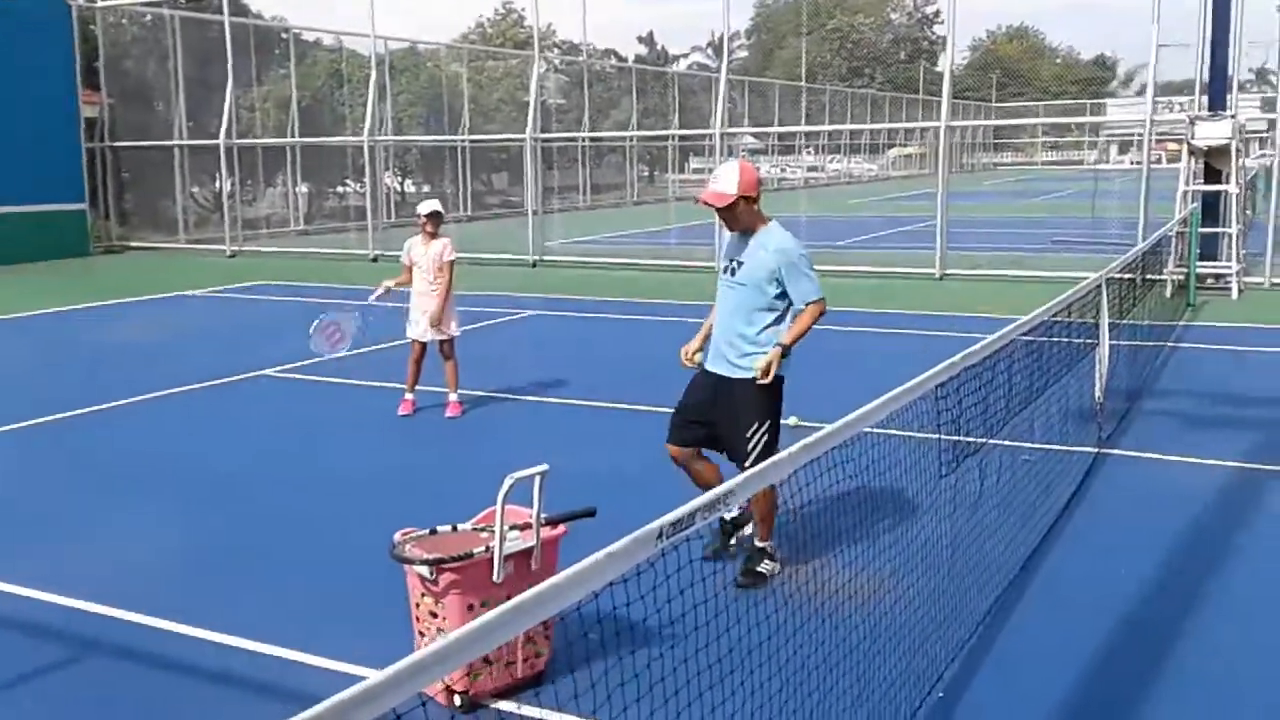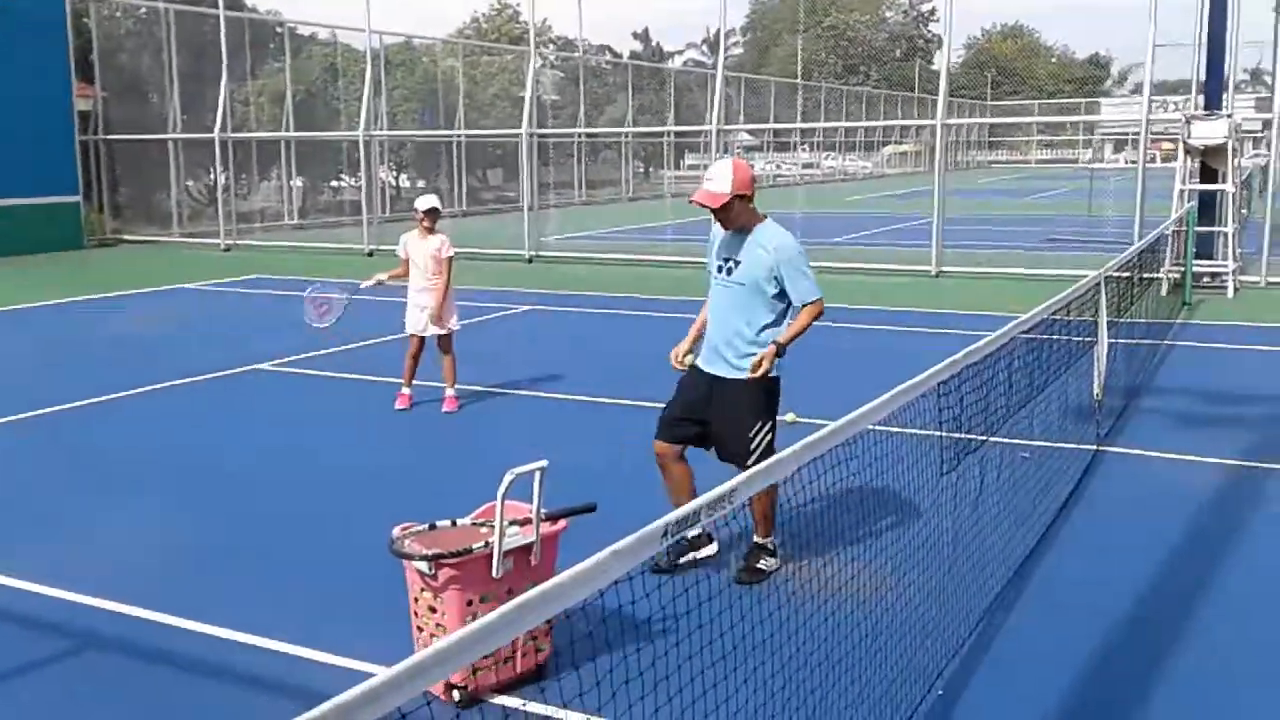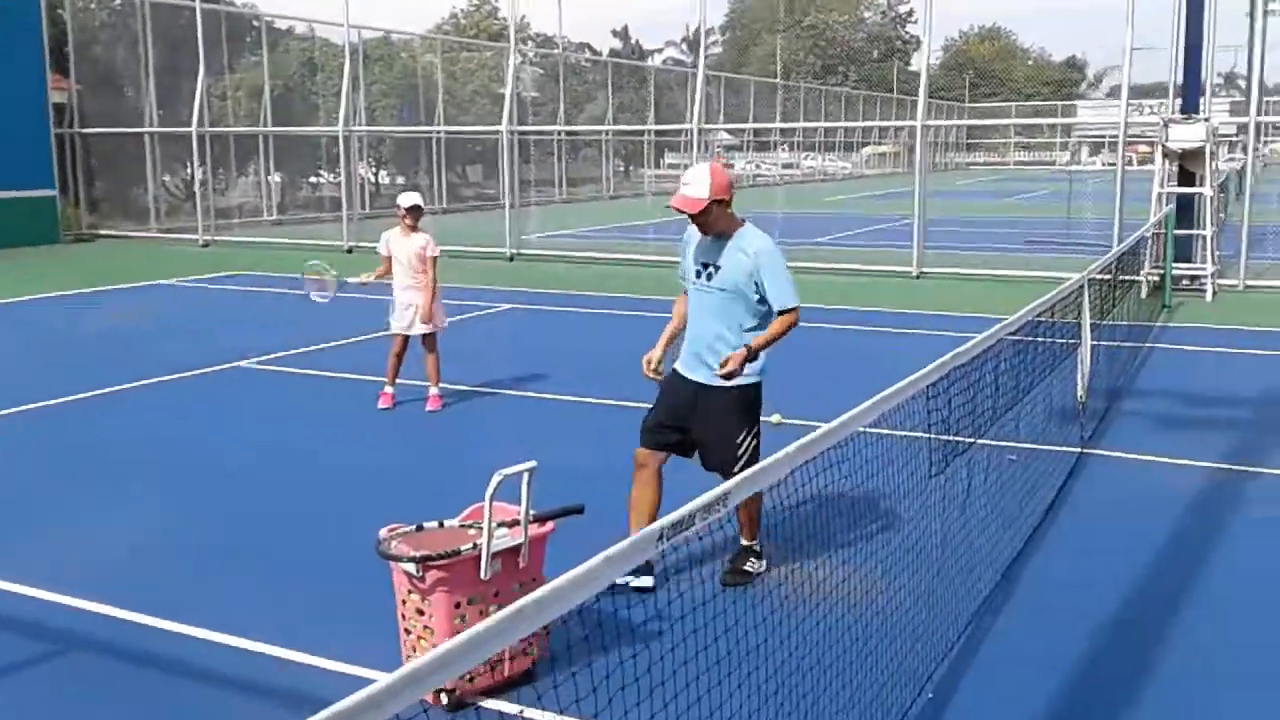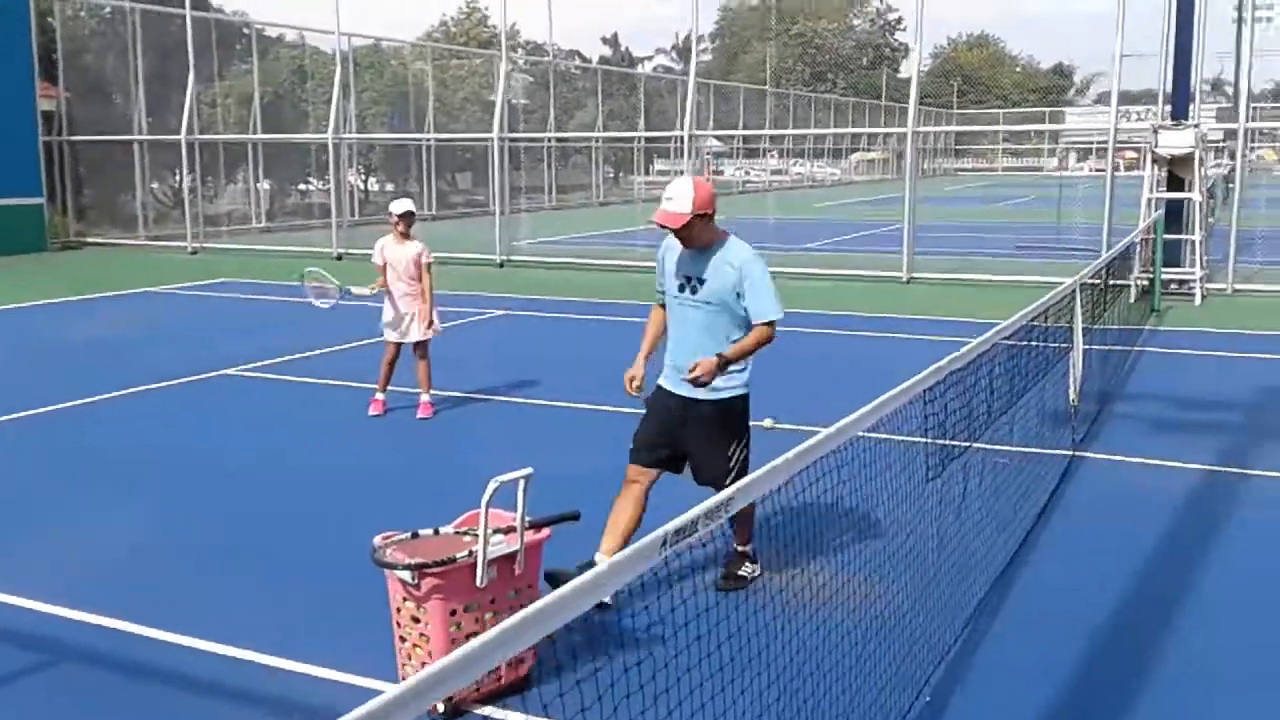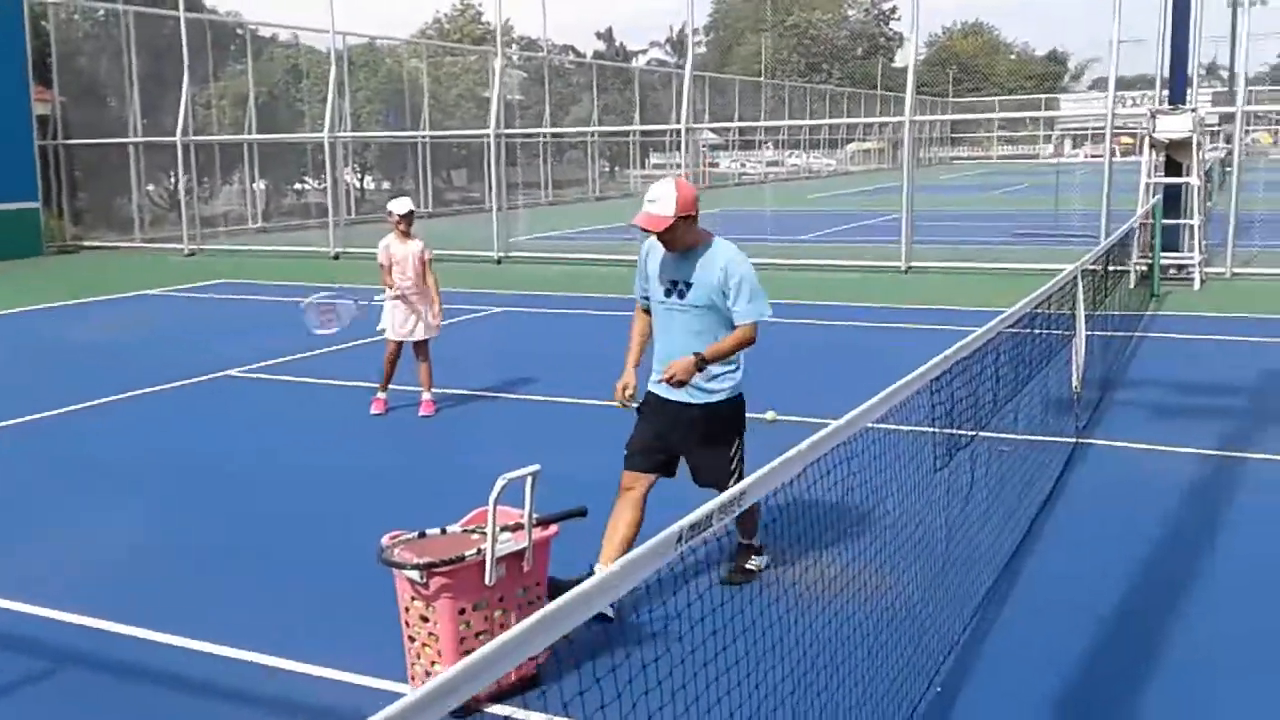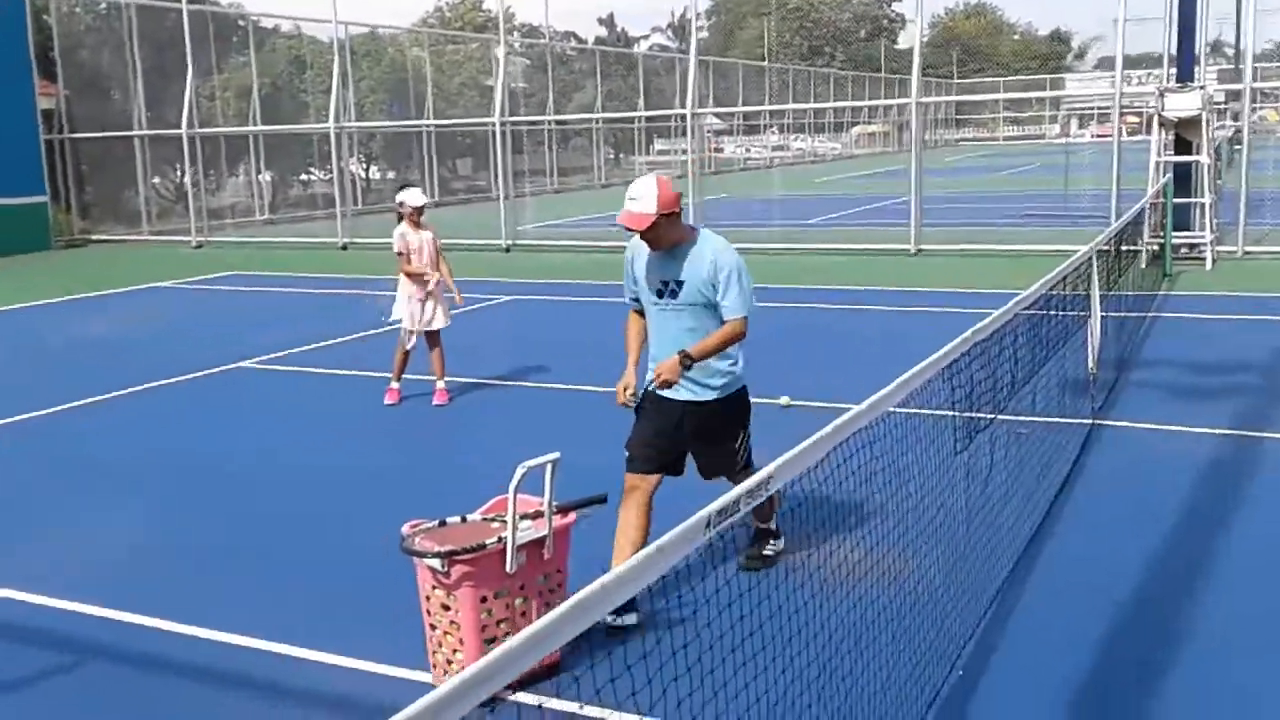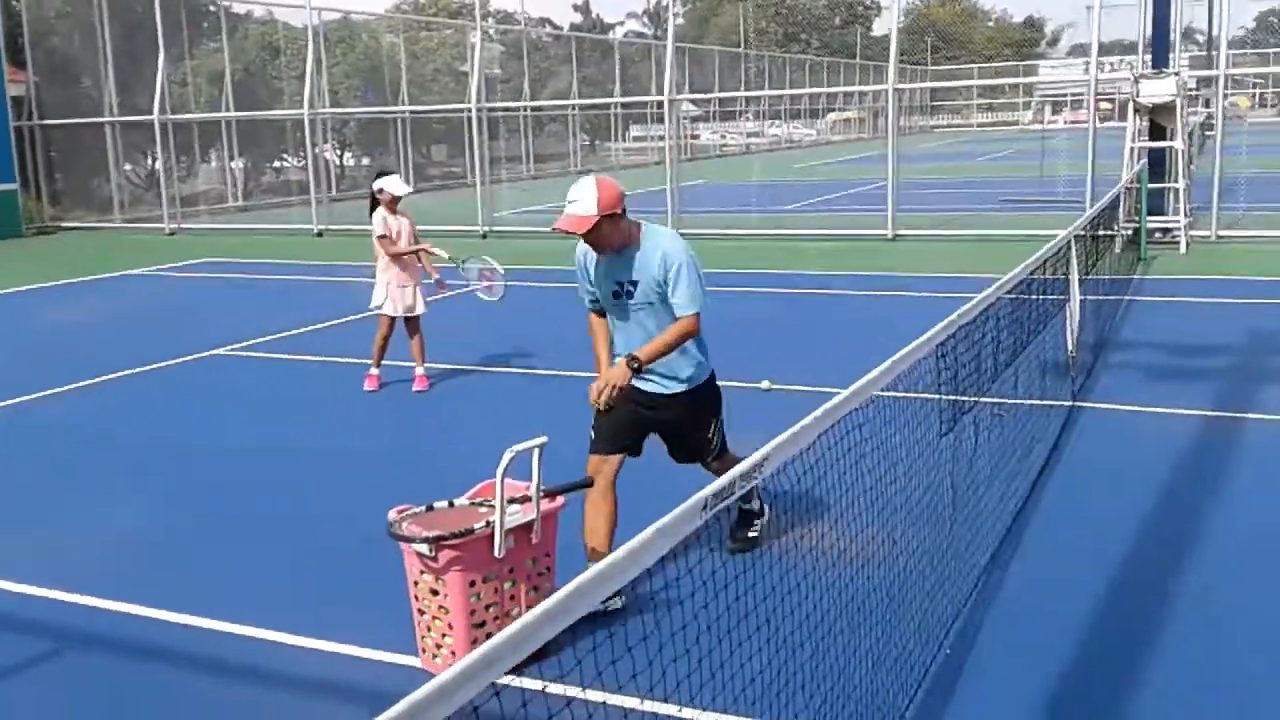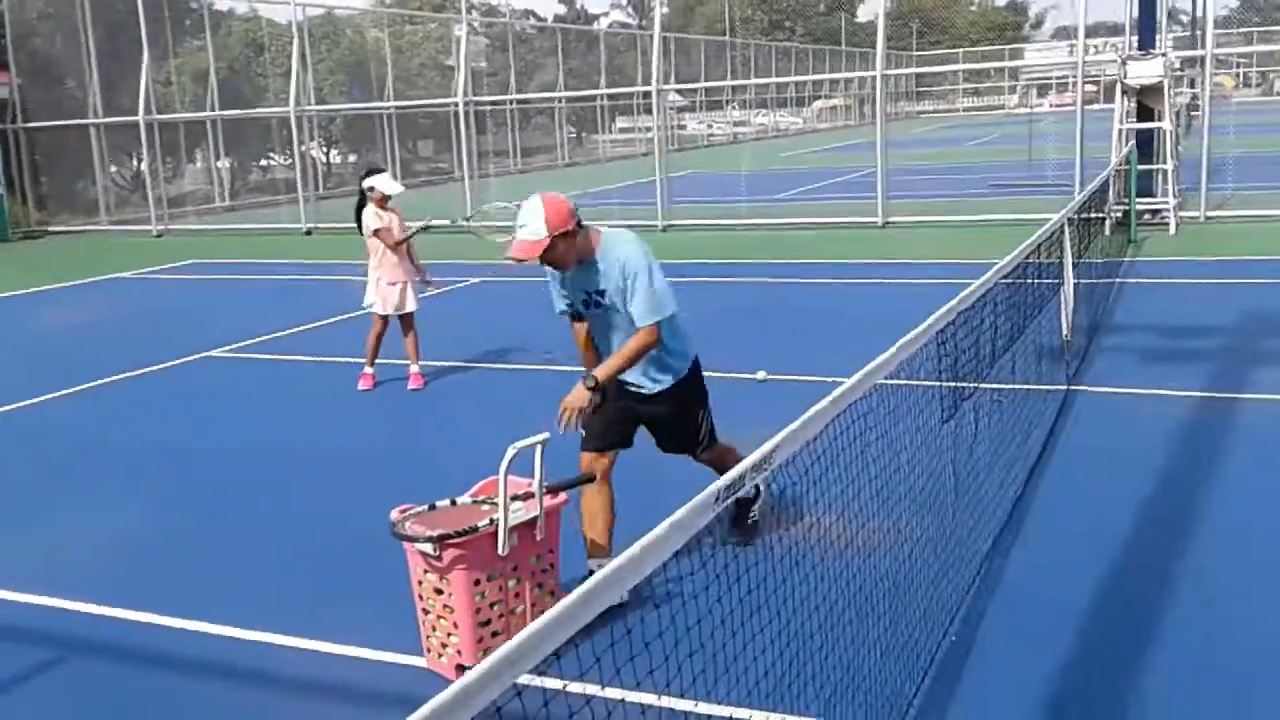
dt=0.1s
person 1, frame 1
left shoulder: (781, 247)
right shoulder: (732, 238)
left elbow: (815, 306)
left wrist: (781, 349)
right wrist: (701, 338)
left hip: (755, 377)
right hip: (715, 369)
left knee: (755, 468)
right knee: (680, 449)
left ankle: (763, 550)
right ankle: (734, 516)
person 1, frame 2
left shoulder: (780, 245)
right shoulder: (719, 235)
left elbow: (813, 306)
left wrist: (777, 347)
right wrist: (691, 339)
left hip: (752, 377)
right hip: (707, 368)
left knee: (753, 468)
right knee: (666, 447)
left ankle: (763, 547)
right ankle: (694, 535)
person 1, frame 3
left shoulder: (759, 249)
right shoulder: (693, 238)
left elbow: (788, 315)
left wrist: (748, 351)
right wrist: (662, 345)
left hip: (732, 384)
right hip: (686, 374)
left knee: (737, 475)
right knee: (646, 458)
left ankle: (750, 550)
right ankle: (638, 559)
person 1, frame 4
left shoulder: (743, 262)
right shoulder: (669, 250)
left elbow: (765, 329)
left wrist: (720, 362)
right wrist: (641, 360)
left hip: (722, 398)
right hip: (671, 390)
left knee: (730, 487)
right knee: (637, 476)
left ankle: (744, 555)
right ankle: (599, 572)
person 1, frame 5
left shoulder: (729, 262)
right shoulder: (652, 252)
left elbow: (748, 331)
left wrist: (698, 360)
right wrist: (630, 367)
left hip: (715, 399)
right hip: (661, 394)
left knee: (729, 487)
right knee: (632, 484)
left ankle: (750, 547)
person 1, frame 6
left shoulder: (719, 256)
right shoulder: (635, 254)
left elbow: (737, 327)
left wrist: (683, 359)
right wrist: (630, 368)
left hip: (719, 391)
right hip: (660, 393)
left knee: (740, 476)
right knee: (637, 484)
left ankle: (768, 529)
person 1, frame 7
left shoulder: (669, 250)
right shoulder: (586, 254)
left elbow: (690, 324)
left wrist: (632, 362)
right wrist: (605, 369)
left hip: (685, 382)
right hip: (625, 384)
left knee: (714, 461)
right knee: (600, 469)
left ankle: (751, 508)
person 1, frame 8
left shoulder: (629, 255)
right shoulder: (561, 263)
left elbow: (650, 334)
left wrist: (592, 383)
right wrist: (592, 380)
left hip: (670, 373)
right hip: (614, 379)
left knee: (705, 451)
right knee: (592, 467)
left ankle: (747, 495)
right ankle: (601, 574)
person 2, frame 1
left shoulder: (445, 244)
right shoulder: (411, 244)
left elbow: (447, 279)
right elbow: (408, 276)
left wrist: (439, 308)
right wrist: (393, 282)
left hip: (440, 306)
right hip: (418, 307)
left knee: (448, 353)
right knee: (416, 354)
left ankle: (453, 399)
right ankle: (408, 397)
person 2, frame 2
left shoulder: (442, 241)
right shoulder: (407, 239)
left elbow: (445, 276)
right elbow: (405, 270)
left wrist: (439, 304)
right wrist: (385, 275)
left hip: (439, 301)
right hip: (417, 302)
left knee: (446, 348)
right knee: (414, 350)
left ankle: (450, 394)
right ankle: (405, 391)
person 2, frame 3
left shoulder: (425, 239)
right shoulder: (389, 237)
left elbow: (431, 274)
right elbow: (387, 267)
left wrist: (428, 304)
right wrist: (374, 275)
left hip: (425, 300)
right hip: (402, 300)
left knee: (430, 347)
right knee: (398, 348)
left ankle: (434, 392)
right ankle: (388, 390)
person 2, frame 4
left shoulder: (419, 246)
right shoulder: (383, 245)
left elbow: (426, 279)
right elbow: (382, 276)
left wrist: (428, 309)
right wrist: (378, 285)
left hip: (419, 307)
right hip: (397, 308)
left knee: (422, 354)
right knee: (390, 355)
left ankle: (425, 399)
right ankle: (379, 397)
person 2, frame 5
left shoulder: (419, 244)
right shoulder: (386, 244)
left elbow: (429, 276)
right elbow: (387, 277)
left wrist: (436, 303)
right wrist: (394, 288)
left hip: (421, 305)
right hip: (397, 307)
left knee: (423, 354)
right knee: (392, 354)
left ankle: (427, 397)
right ankle: (380, 396)
person 2, frame 6
left shoulder: (429, 231)
right shoulder: (400, 233)
left elbow: (439, 261)
right elbow: (405, 268)
left wrist: (453, 288)
right wrist: (427, 273)
left hip: (433, 294)
right hip: (411, 295)
left knee: (435, 341)
right knee: (405, 343)
left ankle: (440, 386)
right ankle: (394, 385)
person 2, frame 7
left shoulder: (404, 217)
right shoulder: (380, 218)
left elbow: (419, 248)
right elbow: (390, 250)
left wrist: (433, 272)
right wrist: (418, 248)
left hip: (411, 280)
right hip: (390, 281)
left knee: (414, 328)
right knee: (385, 329)
left ankle: (420, 372)
right ankle: (374, 372)
person 2, frame 8
left shoulder: (393, 213)
right shoulder: (370, 214)
left elbow: (407, 245)
right elbow: (393, 242)
left wrist: (420, 269)
left hip: (404, 277)
right hip: (383, 278)
left knee: (409, 325)
right knee: (379, 326)
left ankle: (415, 370)
right ankle: (368, 371)
